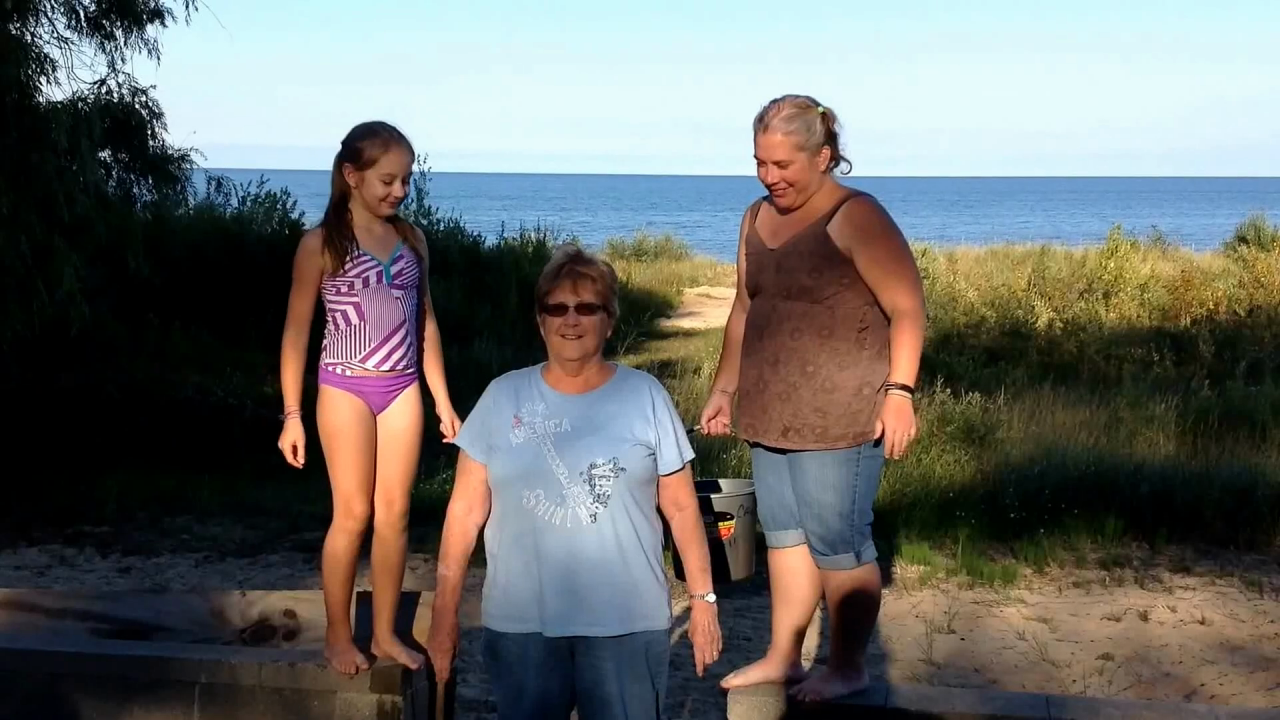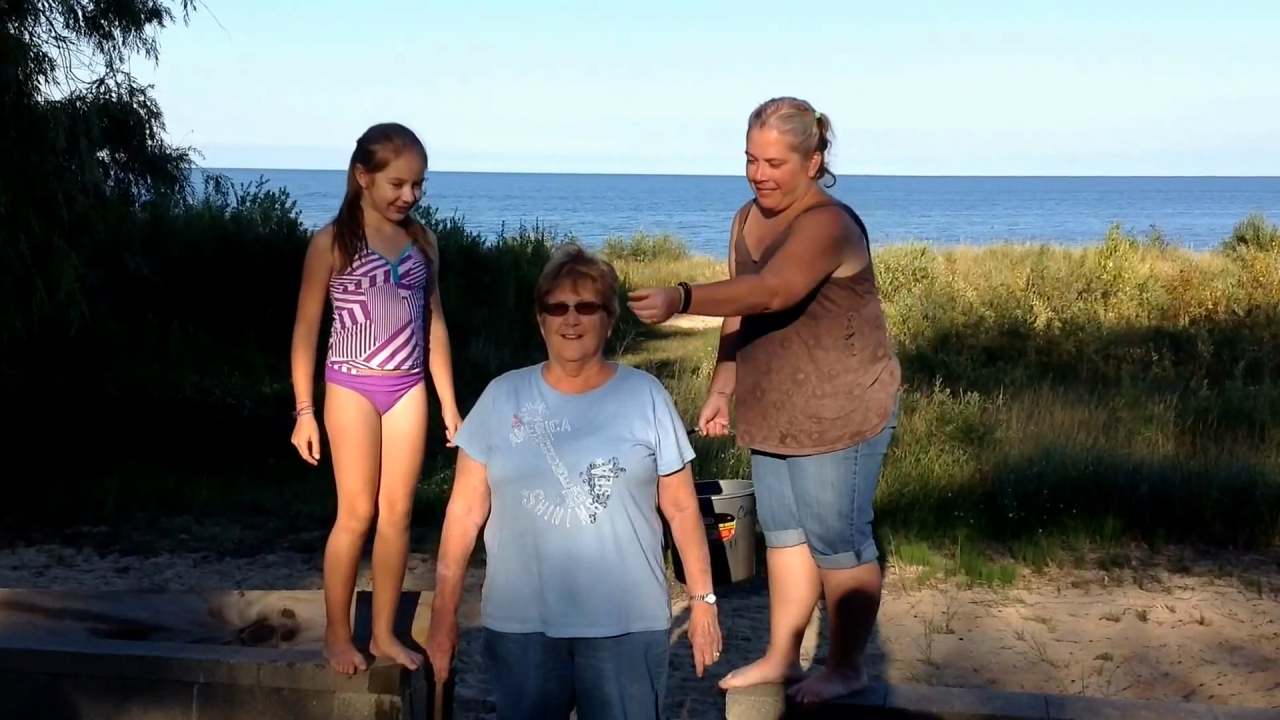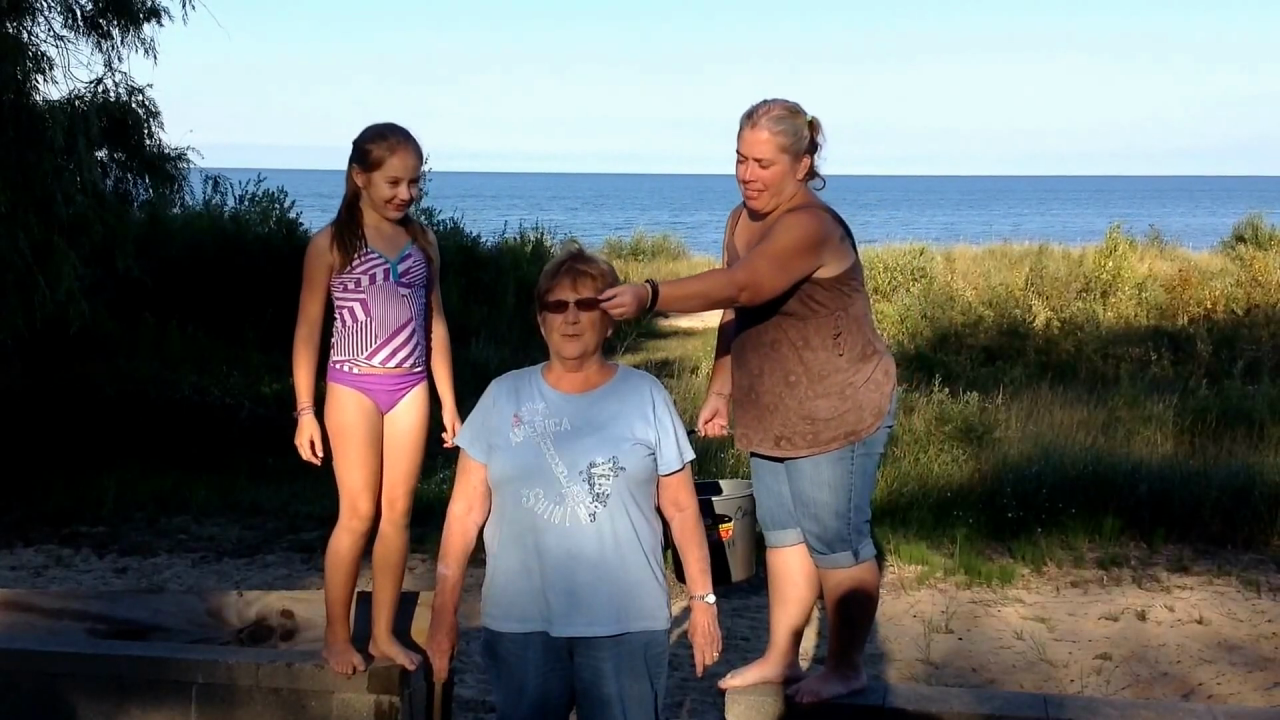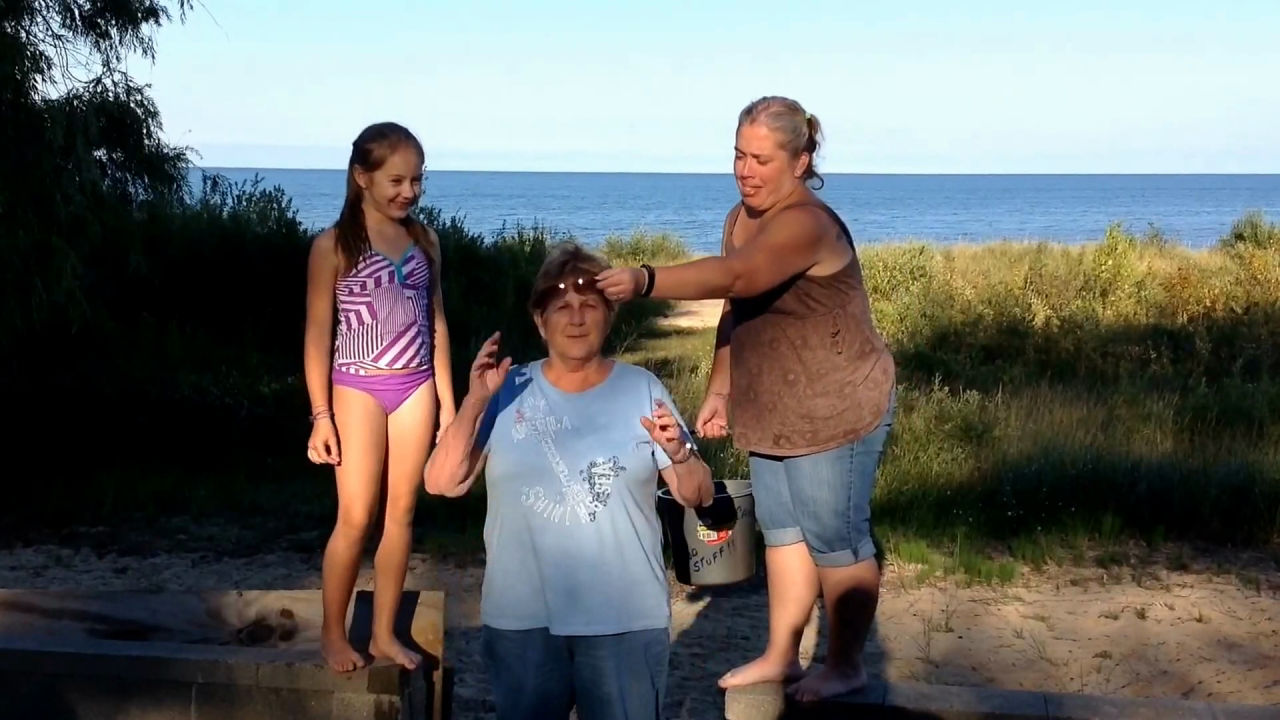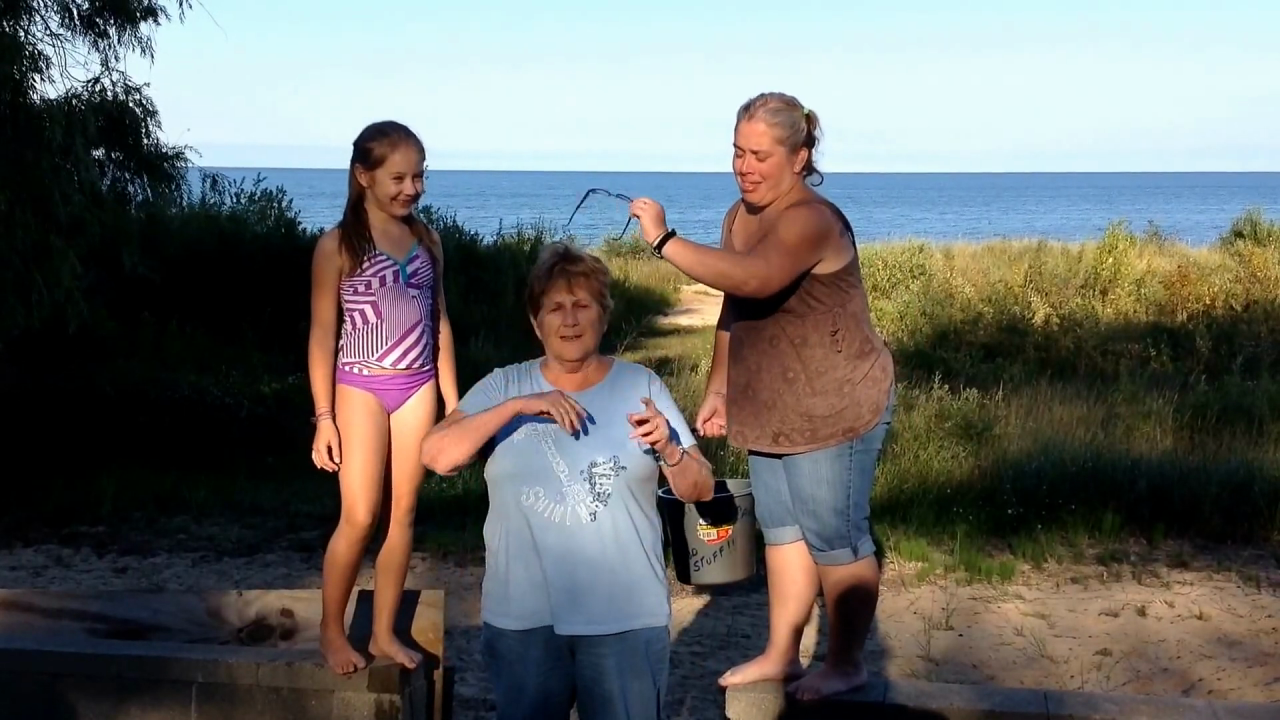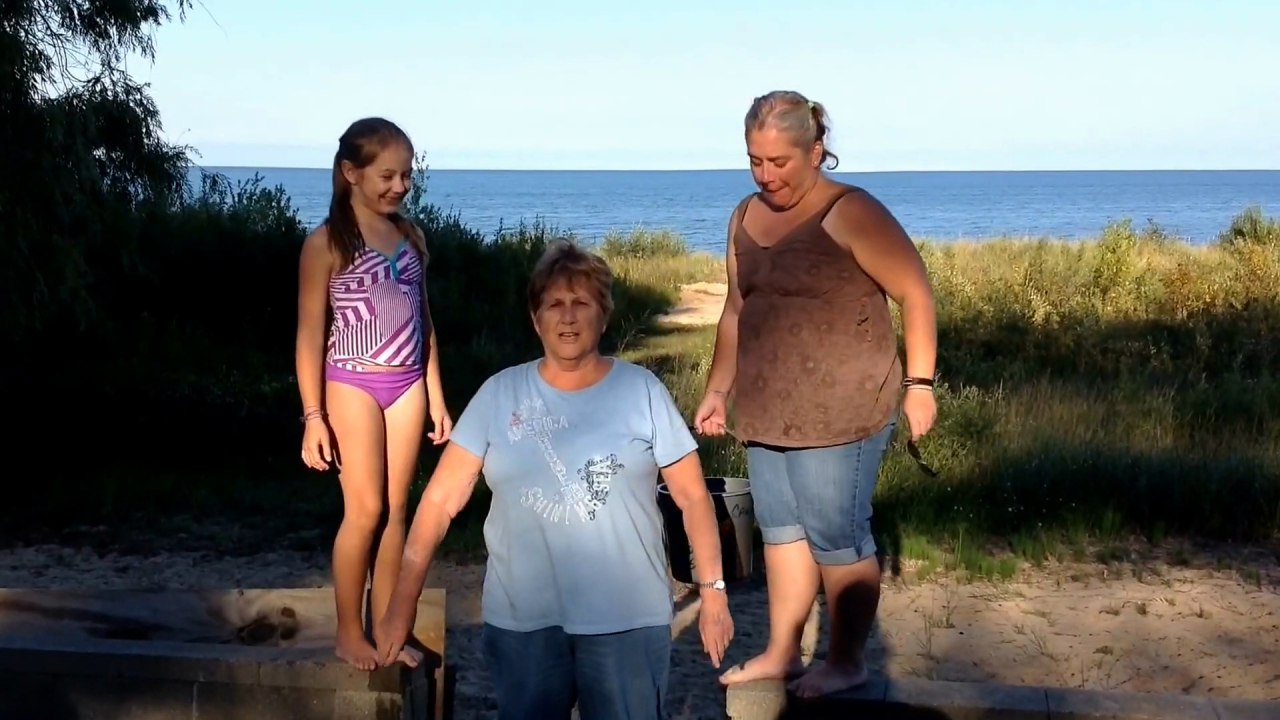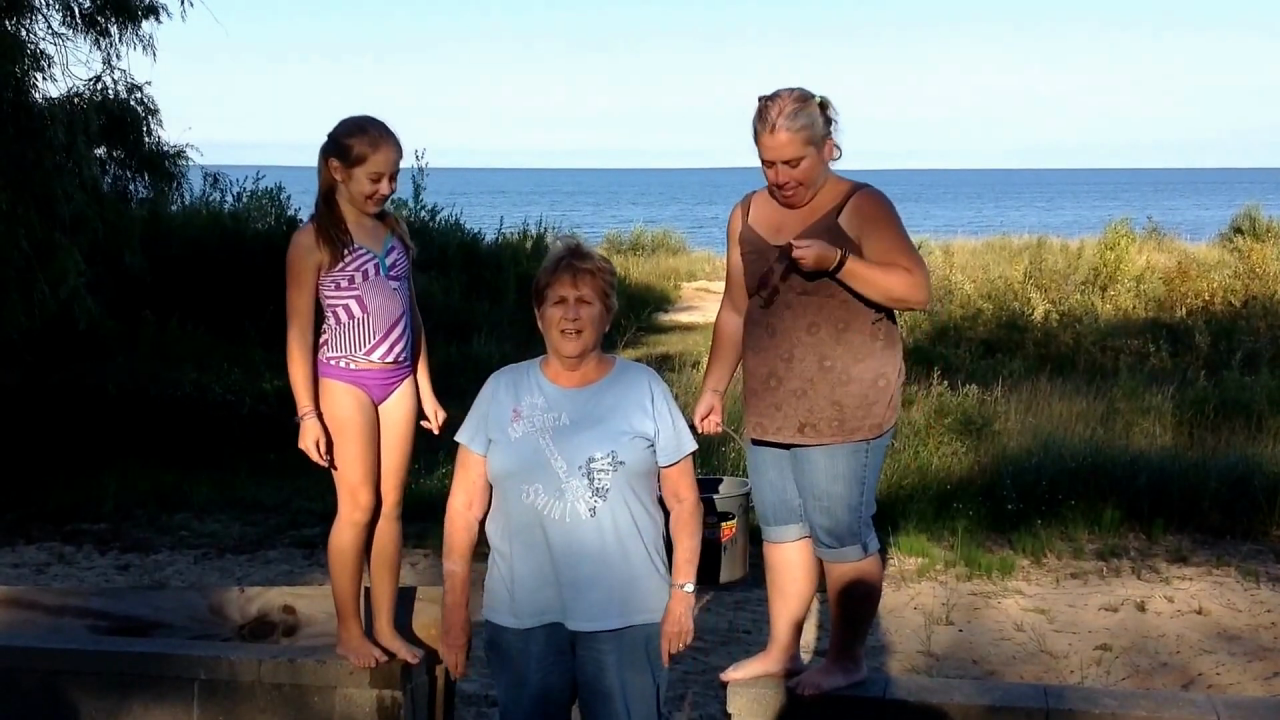
dt=0.7s
person 1, frame 1
left shoulder: (856, 217)
right shoulder: (757, 217)
left elbow: (907, 309)
left wrist: (898, 391)
right wrist: (724, 388)
left hip: (838, 414)
right hip: (773, 411)
left knee: (837, 541)
right knee: (784, 533)
left ankle: (848, 667)
right ankle: (782, 657)
person 1, frame 2
left shoulder: (828, 224)
right shoulder: (748, 220)
left elbow: (769, 293)
left wrist: (680, 298)
right wrist: (721, 389)
left hip: (840, 413)
right hip: (776, 413)
left knee: (837, 540)
right knee: (783, 532)
left ankle: (846, 666)
right ankle: (781, 657)
person 1, frame 3
left shoulder: (811, 225)
right shoulder: (741, 219)
left elbow: (739, 286)
left wrist: (648, 296)
right wrist: (720, 390)
left hip: (836, 412)
right hip: (774, 412)
left knee: (835, 540)
right knee: (784, 532)
left ankle: (846, 666)
right ankle: (780, 656)
person 1, frame 4
left shoulder: (807, 223)
right shoulder: (741, 218)
left elbow: (732, 275)
left wrist: (643, 281)
right wrist: (719, 390)
left hip: (835, 411)
right hip: (774, 411)
left knee: (835, 539)
right knee: (782, 531)
left ankle: (846, 665)
right ankle: (780, 655)
person 1, frame 5
left shoulder: (811, 221)
right shoulder: (740, 215)
left elbow: (753, 278)
left wrist: (664, 238)
right wrist: (719, 390)
left hip: (834, 410)
right hip: (772, 410)
left knee: (834, 537)
right knee: (781, 530)
left ankle: (846, 663)
right ankle: (780, 654)
person 1, frame 6
left shoulder: (851, 212)
right shoulder: (746, 216)
left elbow: (914, 293)
left wrist: (919, 382)
right wrist: (717, 389)
left hip: (838, 410)
right hip: (768, 409)
left knee: (838, 538)
right knee: (780, 529)
left ankle: (847, 661)
right ankle: (781, 652)
person 1, frame 7
left shoulder: (863, 207)
right shoulder: (747, 214)
left elbow: (916, 286)
right elbow: (735, 310)
left wrist: (836, 263)
right wrist: (713, 386)
left hip: (844, 408)
right hip: (772, 407)
left knee: (842, 535)
right knee: (782, 526)
left ankle: (847, 658)
right ankle: (781, 650)
person 2, frame 1
left shoulder: (411, 239)
right shoulder: (321, 243)
right elbow: (297, 330)
left wrist: (443, 399)
right wrist: (292, 414)
left hip: (403, 389)
right hip: (346, 389)
left knee: (395, 512)
right knee: (352, 513)
left ankle: (385, 632)
right ankle: (337, 635)
person 2, frame 2
left shoulder: (422, 241)
right shoulder: (332, 242)
right elbow: (306, 328)
left wrist: (449, 401)
right wrist: (304, 410)
left hip: (409, 390)
right hip: (352, 388)
left knee: (398, 512)
right knee: (357, 513)
left ankle: (384, 633)
right ankle: (337, 635)
person 2, frame 3
left shoulder: (422, 240)
right shoulder: (331, 242)
right elbow: (308, 329)
left wrist: (449, 400)
right wrist: (305, 410)
left hip: (410, 389)
right hip: (353, 388)
left knee: (398, 512)
right knee: (358, 512)
left ankle: (383, 633)
right ankle: (336, 634)
person 2, frame 4
left shoulder: (424, 241)
right shoulder: (334, 245)
right elbow: (318, 333)
left wrist: (448, 400)
right wrist: (321, 414)
left hip: (414, 389)
right hip: (358, 389)
left knee: (401, 513)
right knee: (356, 517)
left ankle: (384, 633)
right ankle: (333, 632)
person 2, frame 5
left shoulder: (427, 240)
right shoulder: (339, 244)
right elbow: (322, 333)
left wrist: (453, 401)
right wrist: (323, 417)
left hip: (417, 389)
right hip: (361, 388)
left knee: (402, 513)
right knee: (359, 516)
left ankle: (384, 632)
right ankle: (331, 628)
person 2, frame 6
left shoulder: (410, 236)
right shoulder: (327, 242)
right elbow: (310, 333)
left wrist: (436, 397)
right wrist: (313, 416)
left hip: (407, 385)
right hip: (354, 385)
left knee: (396, 509)
right knee: (365, 510)
right ankle: (348, 633)
person 2, frame 7
left shoulder: (395, 230)
right shoulder: (314, 239)
right elbow: (299, 332)
left wrist: (426, 389)
right wrist: (307, 414)
left hip: (398, 381)
right hip: (345, 382)
left knee: (391, 504)
right knee: (357, 505)
left ankle: (385, 626)
right ankle: (349, 630)
person 3, frame 1
left shoulder: (646, 396)
right shoulder: (502, 397)
left elbow: (681, 507)
right elbow: (466, 511)
left wrist: (702, 598)
right wrist: (444, 613)
left hip: (628, 624)
right hip: (520, 624)
person 3, frame 2
left shoulder: (646, 396)
right shoulder: (502, 397)
left elbow: (681, 508)
right elbow: (465, 511)
left wrist: (702, 599)
right wrist: (444, 612)
left hip: (627, 624)
right hip: (520, 624)
person 3, frame 3
left shoulder: (646, 395)
right shoulder: (503, 396)
left elbow: (681, 507)
right elbow: (466, 510)
left wrist: (702, 598)
right wrist: (444, 610)
left hip: (626, 622)
right hip: (520, 622)
person 3, frame 4
left shoulder: (640, 390)
right shoulder: (507, 393)
left elbow: (698, 494)
right elbow: (443, 481)
left wrist: (678, 449)
right wrist: (475, 402)
left hip: (625, 617)
right hip: (522, 617)
person 3, frame 5
left shoulder: (640, 387)
right shoulder: (503, 386)
left elbow: (700, 489)
right elbow: (437, 455)
left wrist: (669, 448)
right wrist: (518, 404)
left hip: (624, 617)
right hip: (522, 616)
person 3, frame 6
left shoulder: (643, 390)
right shoulder: (499, 394)
left elbow: (693, 495)
right elbow: (441, 498)
left wrist: (713, 587)
right wrist: (405, 597)
left hip: (628, 617)
right hip: (522, 618)
person 3, frame 7
left shoulder: (644, 388)
right shoulder: (501, 390)
left elbow: (683, 500)
right elbow: (465, 506)
left wrist: (681, 593)
right wrist: (455, 607)
left hip: (626, 613)
right hip: (522, 614)
